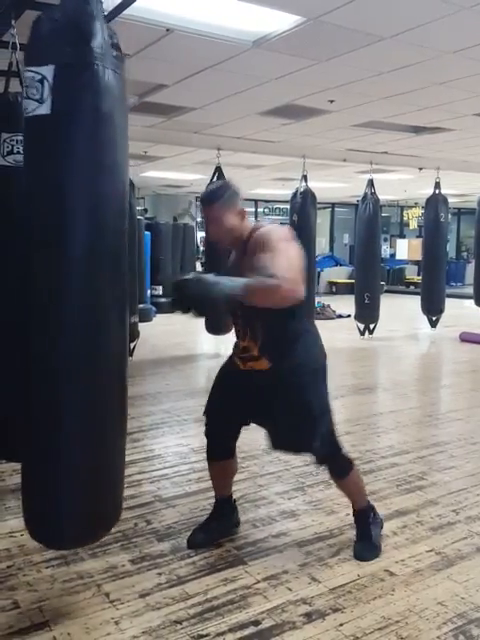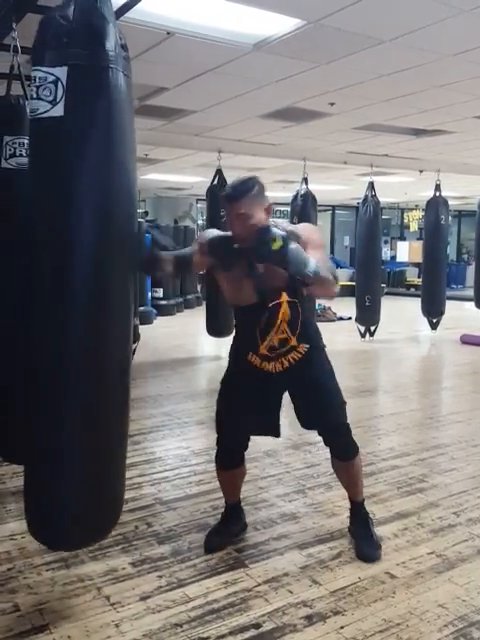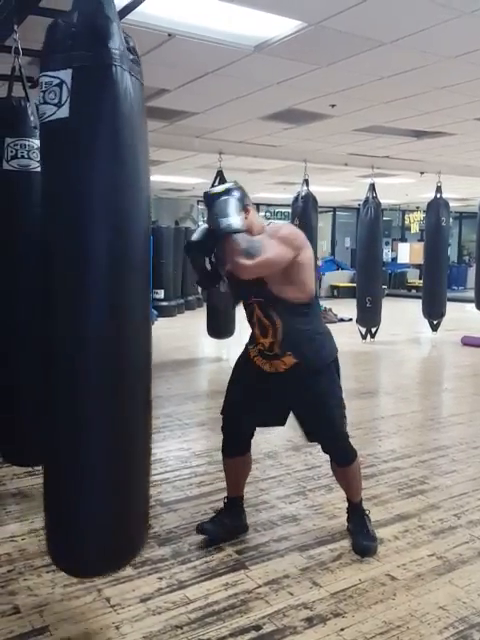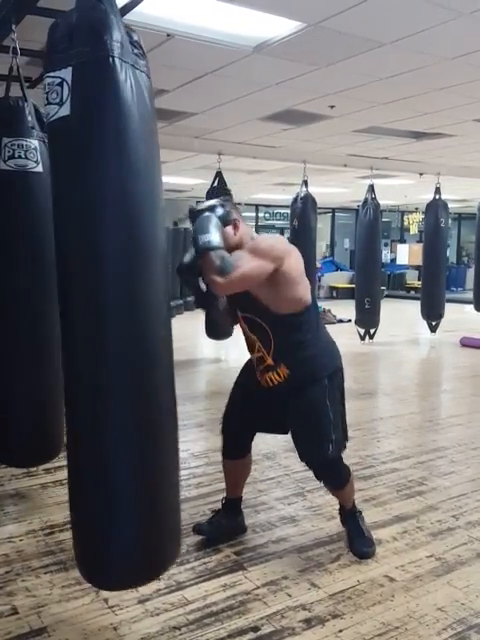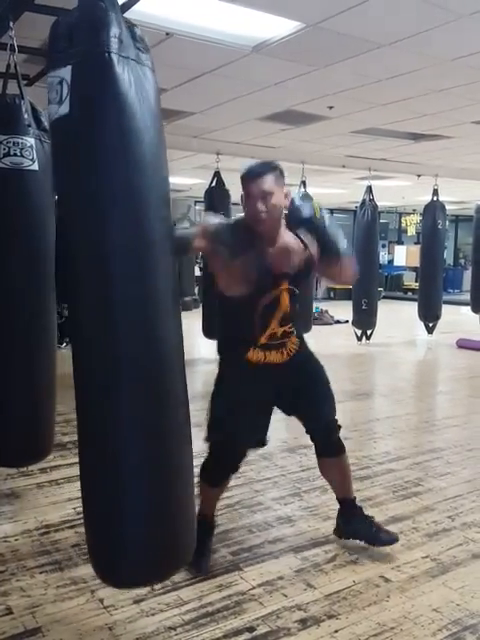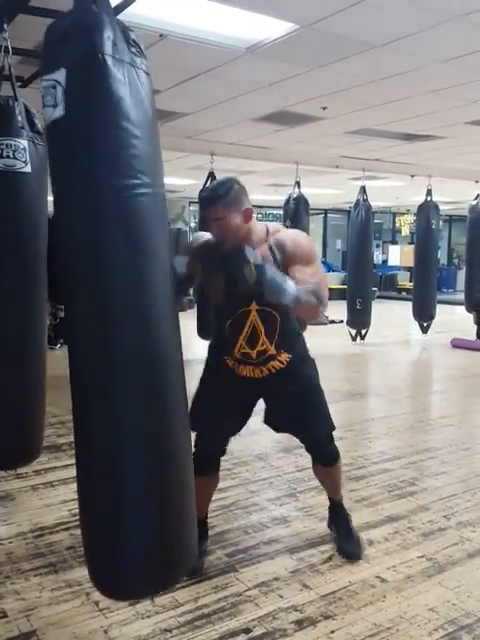
dt=0.3s
person 1, frame 1
left shoulder: (273, 236)
right shoulder: (243, 248)
left elbow: (280, 288)
left wrist: (217, 287)
right wrist: (204, 295)
left hip: (295, 362)
right hip: (250, 358)
left knee: (324, 449)
right knee: (218, 432)
left ankle: (366, 517)
right ankle: (224, 513)
person 1, frame 2
left shoulder: (303, 236)
right shoulder: (218, 246)
left elbow: (328, 289)
right elbow: (175, 261)
left wrist: (289, 252)
right wrist: (157, 258)
left hip: (303, 355)
right hip: (250, 359)
left knee: (339, 436)
right knee: (229, 443)
left ankle: (359, 515)
right ankle: (232, 517)
person 1, frame 3
left shoulder: (285, 235)
right shoulder: (240, 244)
left elbow: (246, 264)
left wrist: (227, 216)
right wrist: (205, 257)
left hip: (310, 360)
right hip: (259, 356)
left knee: (335, 442)
right knee: (234, 432)
left ankle: (357, 514)
right ankle: (233, 513)
person 1, frame 4
left shoulder: (271, 249)
right shoulder: (240, 257)
left elbow: (222, 282)
right elbow: (222, 295)
left wrist: (207, 230)
left hip: (311, 371)
right hip: (265, 368)
left knee: (325, 460)
right knee: (234, 435)
left ankle: (351, 517)
right ankle: (231, 514)
person 1, frame 5
left shoulder: (301, 237)
right shoulder: (225, 237)
left elbow: (346, 276)
left wrist: (327, 241)
left hip: (291, 354)
right hip: (242, 361)
left knee: (327, 435)
right knee: (225, 452)
left ankle: (351, 515)
right ankle: (203, 526)
person 1, frame 6
left shoulder: (289, 244)
right shoulder: (208, 248)
left elbow: (316, 306)
left wrist: (267, 276)
left hip: (286, 362)
right hip: (228, 364)
left knee: (321, 442)
right knee: (207, 447)
left ankle: (339, 516)
right ankle: (198, 531)
